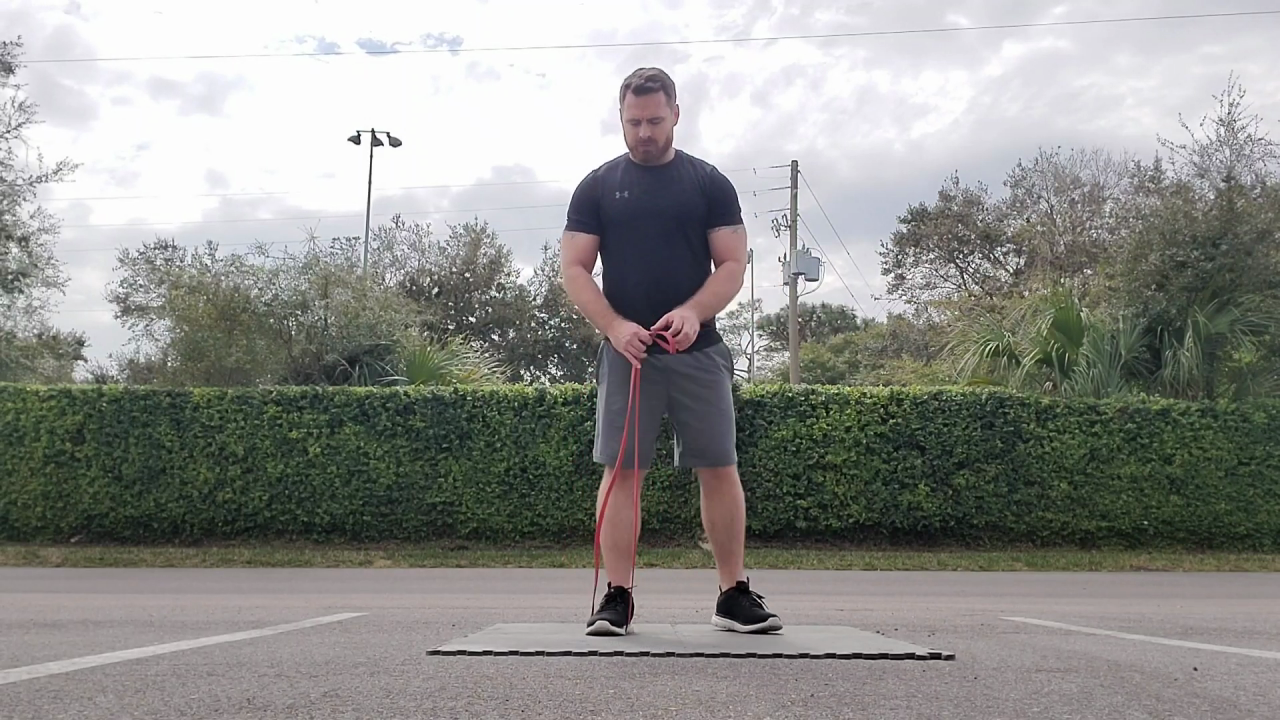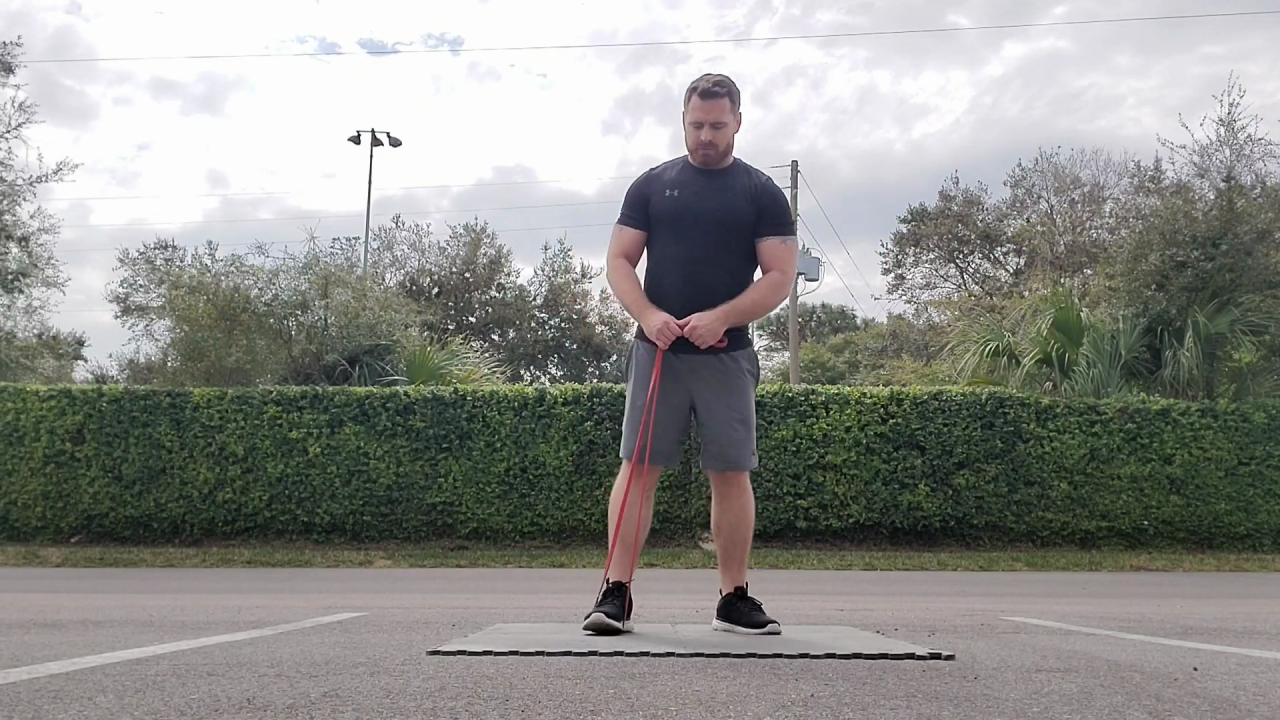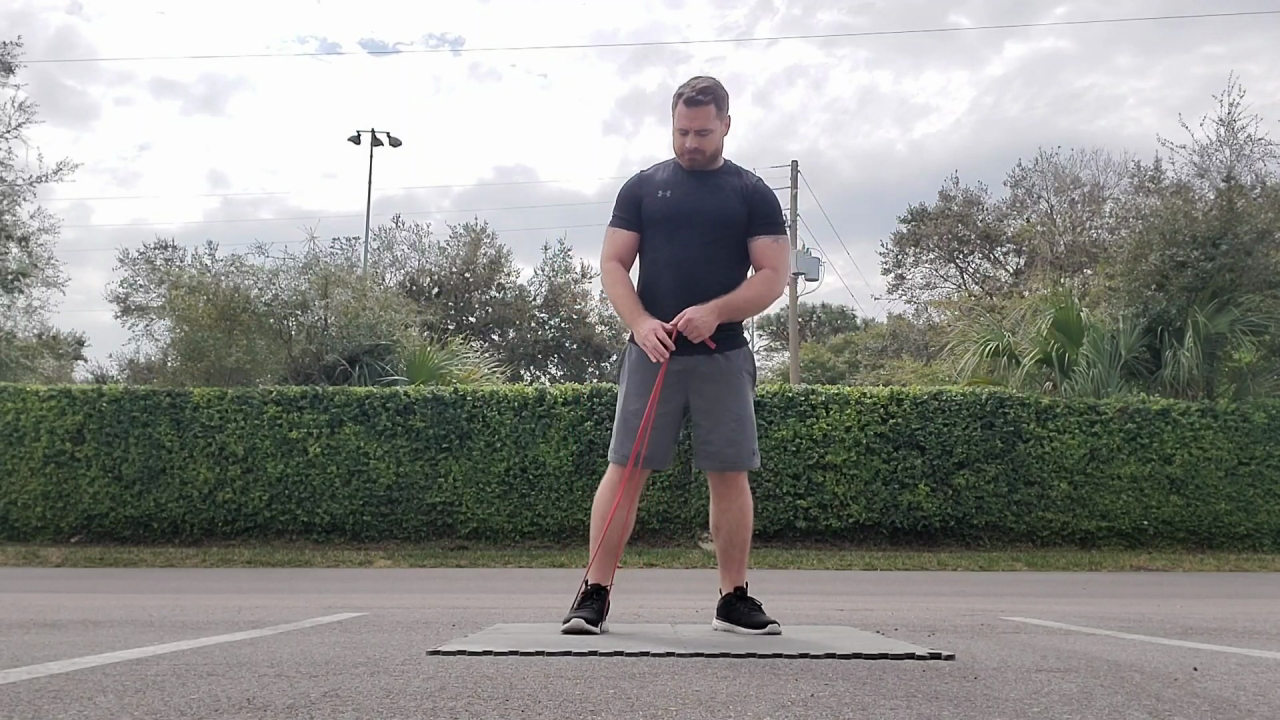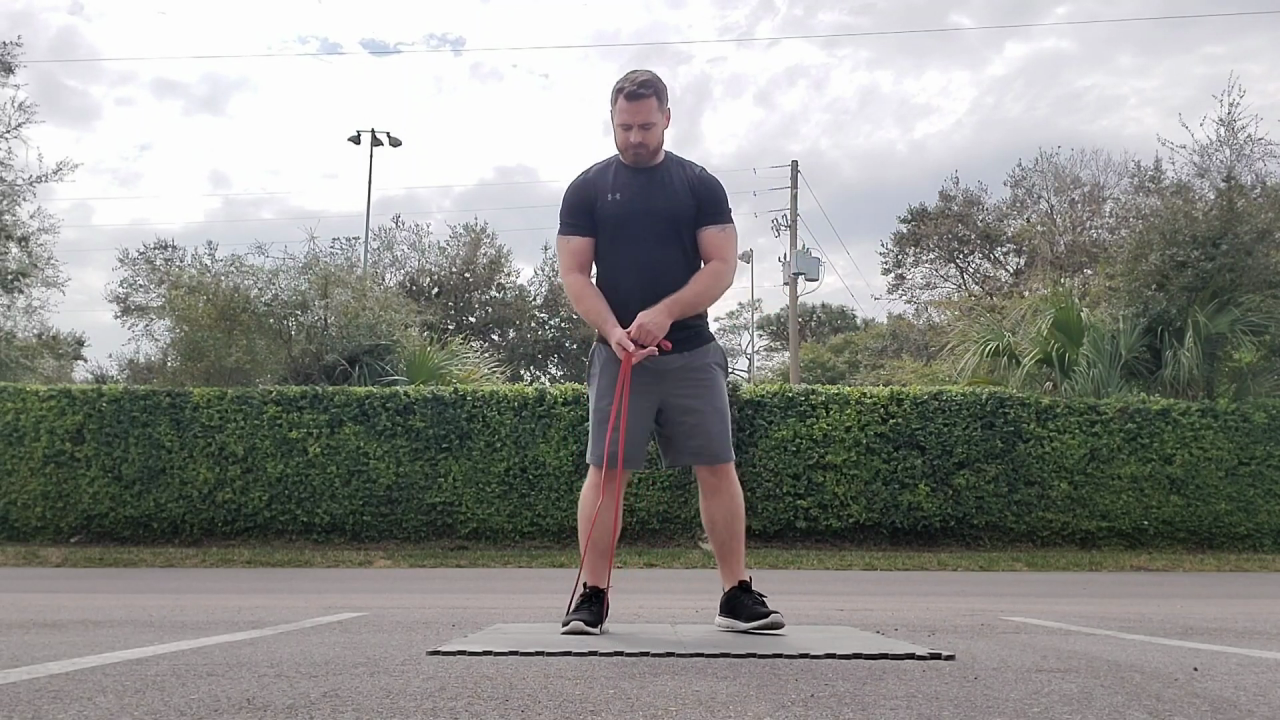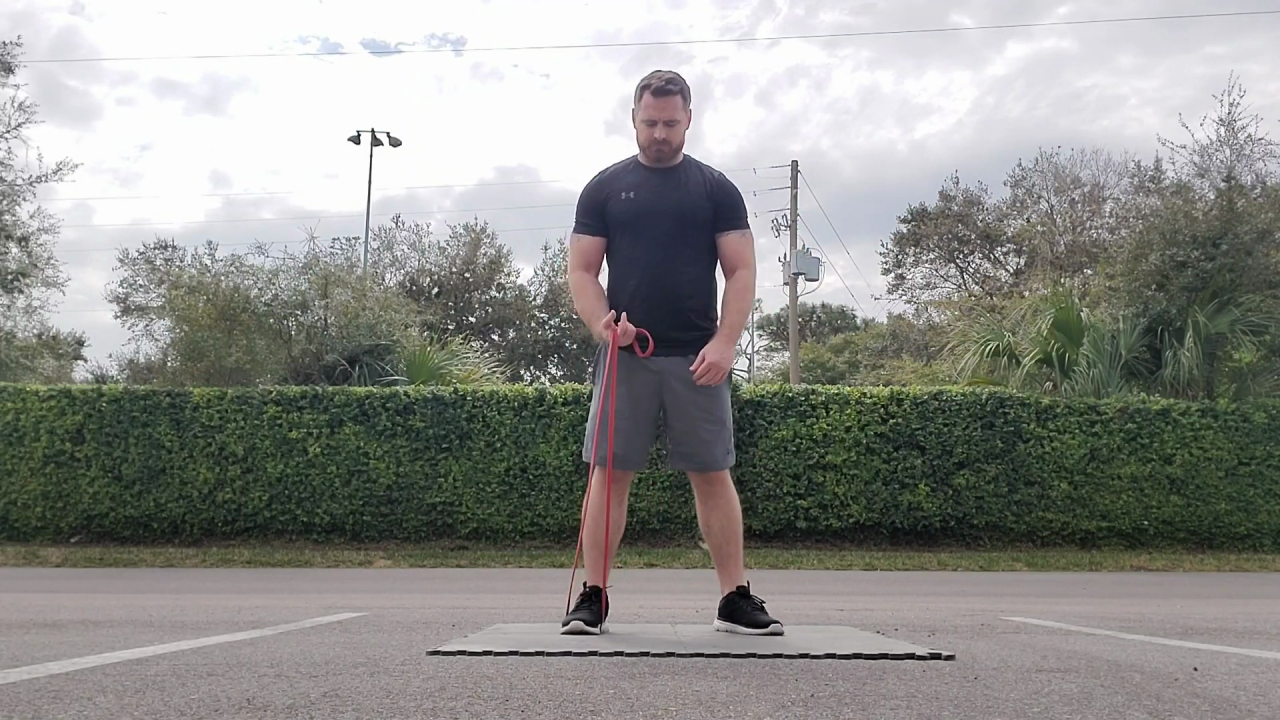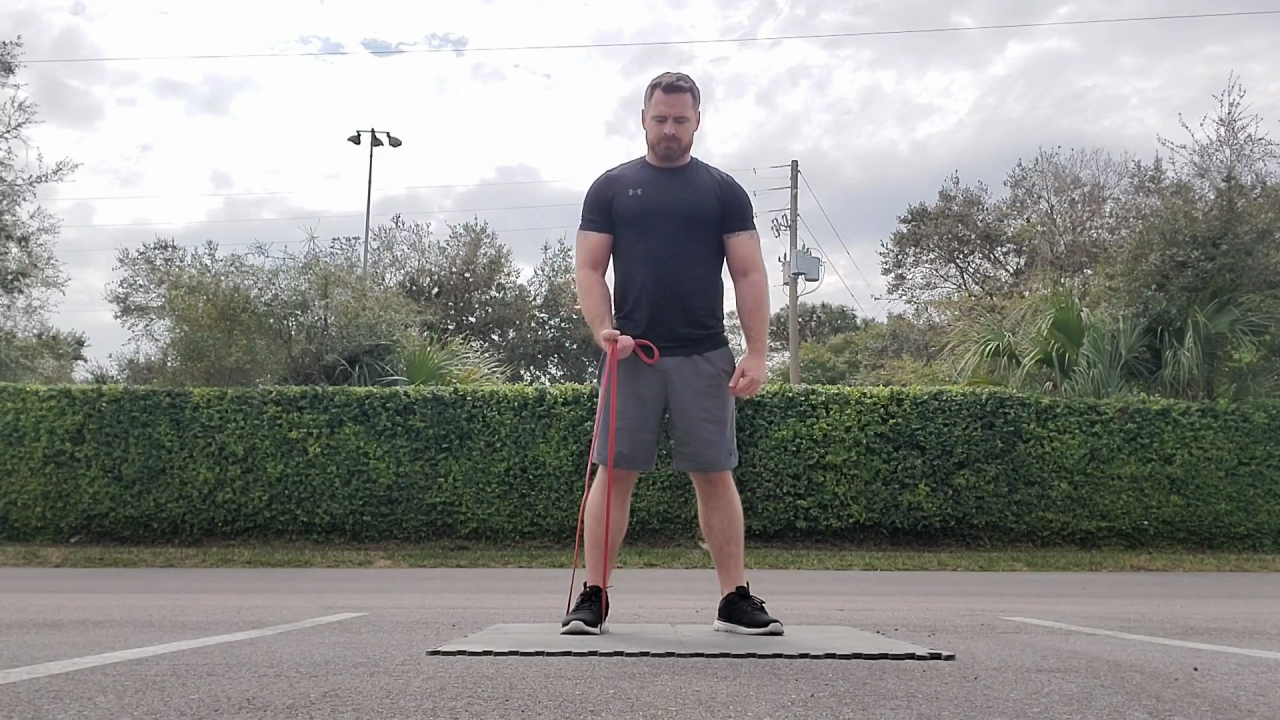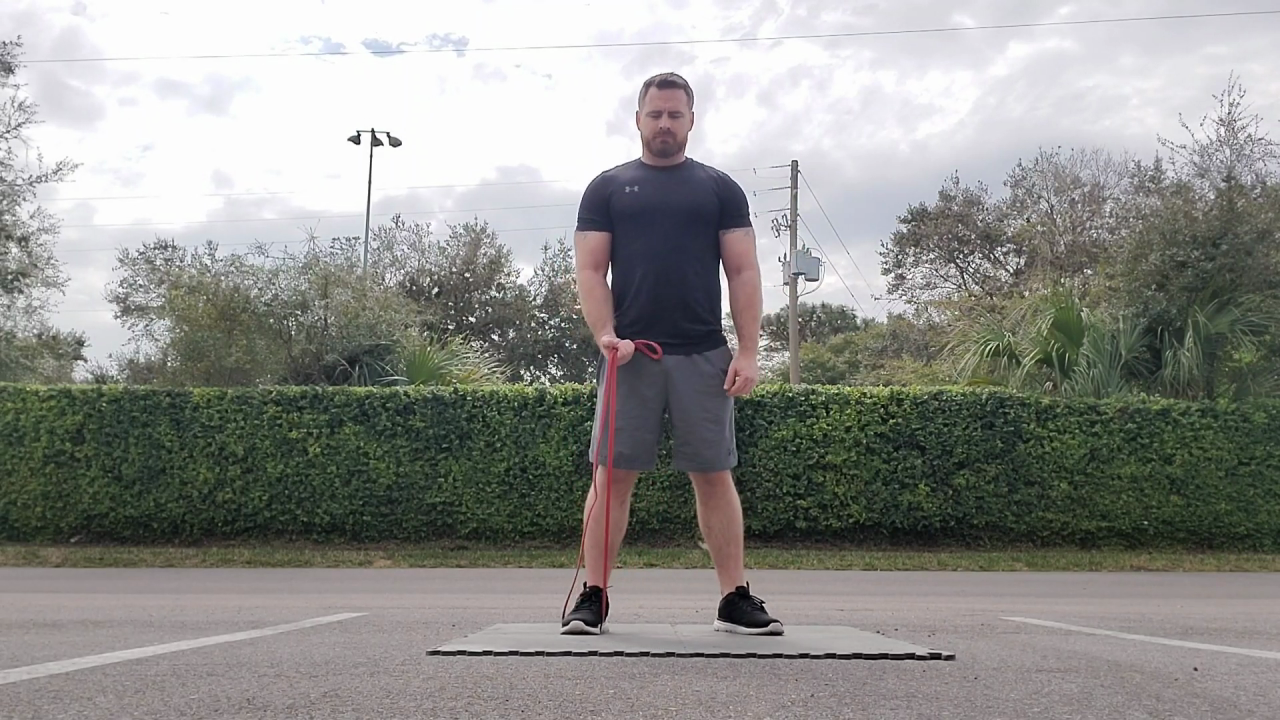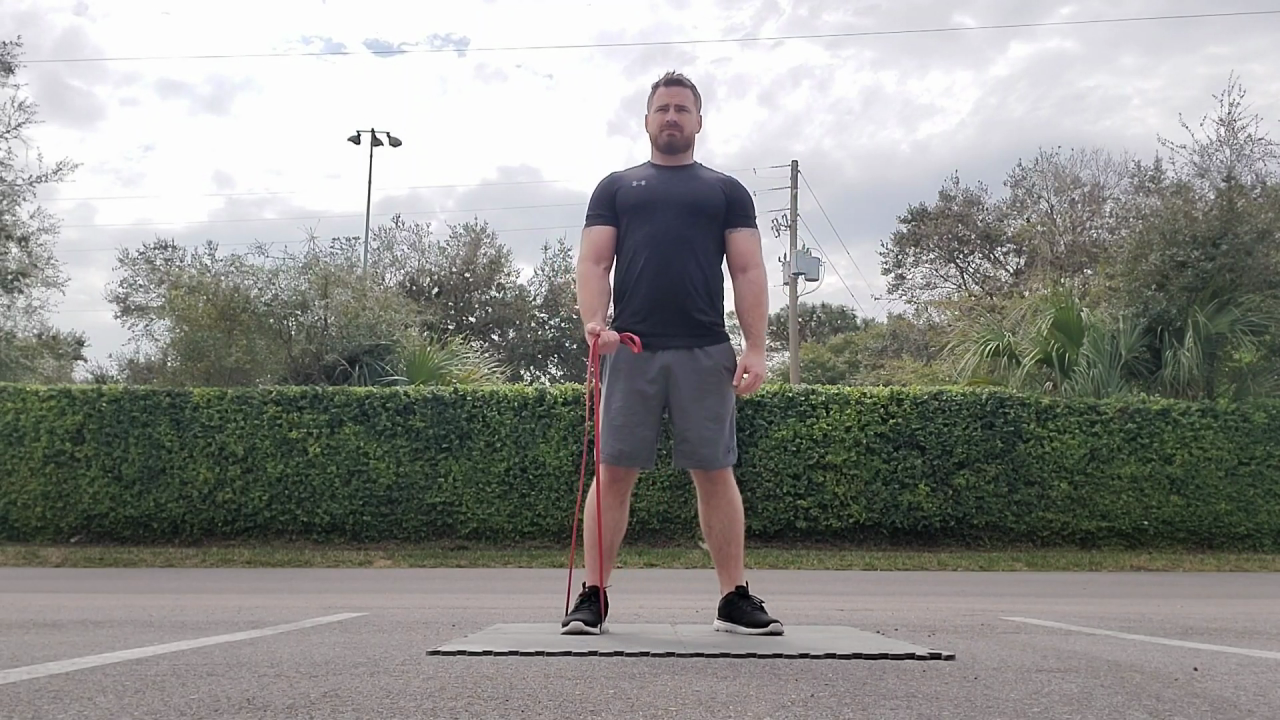
dt=0.4s
person 1, frame 1
left shoulder: (709, 183)
right shoulder: (597, 186)
left elbow: (733, 264)
right elbow: (574, 269)
left wrist: (693, 312)
right wrist: (615, 326)
left hip: (699, 351)
right hip: (627, 352)
left knee: (719, 469)
right knee: (622, 471)
left ankle: (734, 594)
right ankle: (617, 596)
person 1, frame 2
left shoulder: (762, 192)
right shoulder: (652, 184)
left elbow: (779, 277)
right elbow: (619, 260)
left wrist: (723, 318)
right wrist: (648, 314)
left hip: (727, 356)
right hip: (657, 351)
left knee: (731, 474)
right knee: (639, 467)
left ankle: (734, 599)
right ankle: (616, 595)
person 1, frame 3
left shoulder: (753, 193)
right shoulder: (642, 186)
left elbow: (774, 276)
right elbow: (614, 264)
left wrist: (715, 311)
right wrist: (641, 322)
left hip: (722, 356)
right hip: (652, 354)
left knee: (731, 474)
right knee: (627, 469)
left ankle: (734, 599)
right ankle: (594, 593)
person 1, frame 4
left shoulder: (699, 183)
right shoulder: (587, 187)
left elbow: (721, 265)
right elbow: (574, 272)
left wrist: (666, 312)
right wrist: (613, 331)
left hip: (692, 351)
right hip: (619, 354)
left knee: (717, 465)
right knee: (606, 471)
left ankle: (738, 595)
right ankle: (592, 597)
person 1, frame 5
left shoulder: (716, 188)
right shoulder: (604, 187)
left elbow: (740, 272)
right elbow: (581, 269)
left wrist: (725, 341)
right wrist: (600, 322)
left hip: (697, 359)
right hip: (625, 356)
left knee: (712, 475)
right knee: (609, 472)
left ankle: (735, 600)
right ankle: (592, 598)
person 1, frame 6
left shoulder: (723, 190)
right shoulder: (612, 186)
left elbow: (749, 274)
right elbow: (590, 268)
left wrist: (755, 352)
right wrist: (602, 329)
left hip: (705, 356)
right hip: (632, 356)
left knee: (714, 474)
right knee: (614, 471)
left ankle: (736, 600)
right ankle: (593, 597)
person 1, frame 7
left shoulder: (719, 187)
right shoulder: (607, 187)
left elbow: (743, 272)
right elbow: (591, 271)
left wrist: (748, 351)
right wrist: (604, 335)
left hip: (704, 355)
right hip: (631, 356)
left knee: (714, 474)
right knee: (614, 472)
left ankle: (735, 600)
right ankle: (592, 598)
person 1, frame 8
left shoulder: (726, 190)
right shoulder: (616, 186)
left elbow: (749, 272)
right elbow: (593, 262)
left wrist: (755, 347)
right wrist: (593, 322)
left hip: (705, 353)
right hip: (632, 350)
left knee: (714, 471)
right knee: (614, 469)
left ankle: (734, 599)
right ankle: (592, 596)
